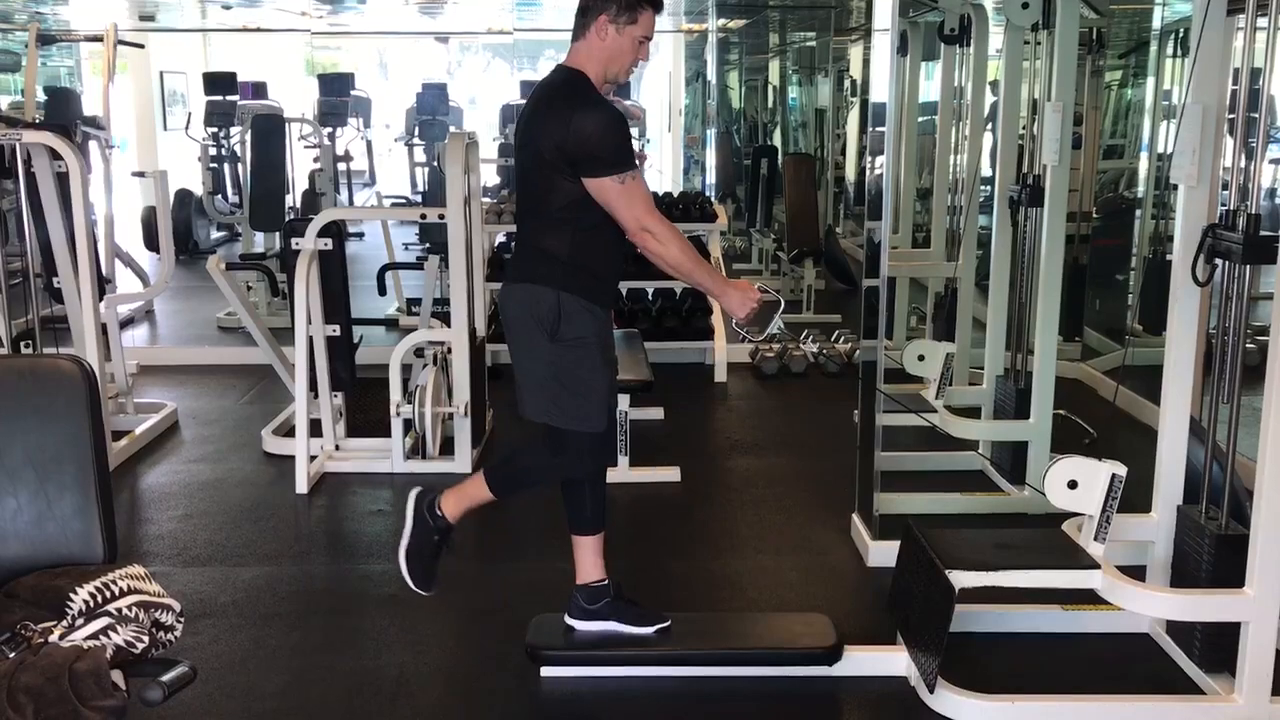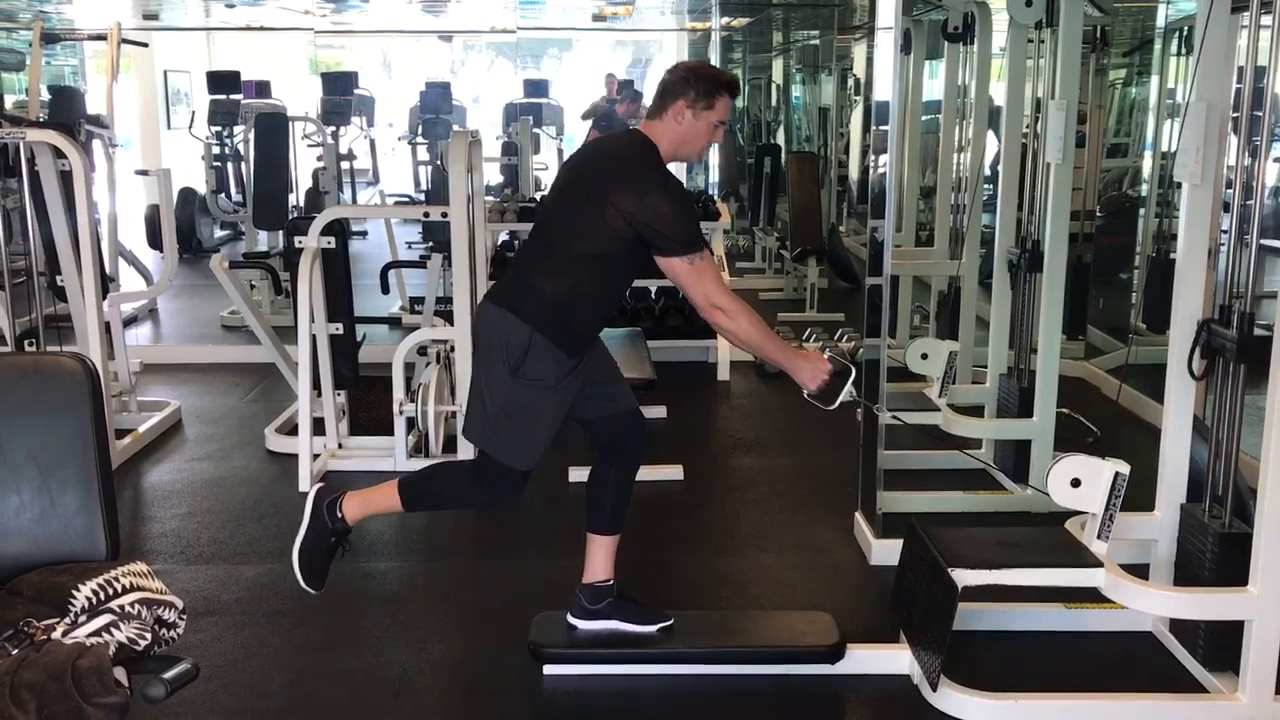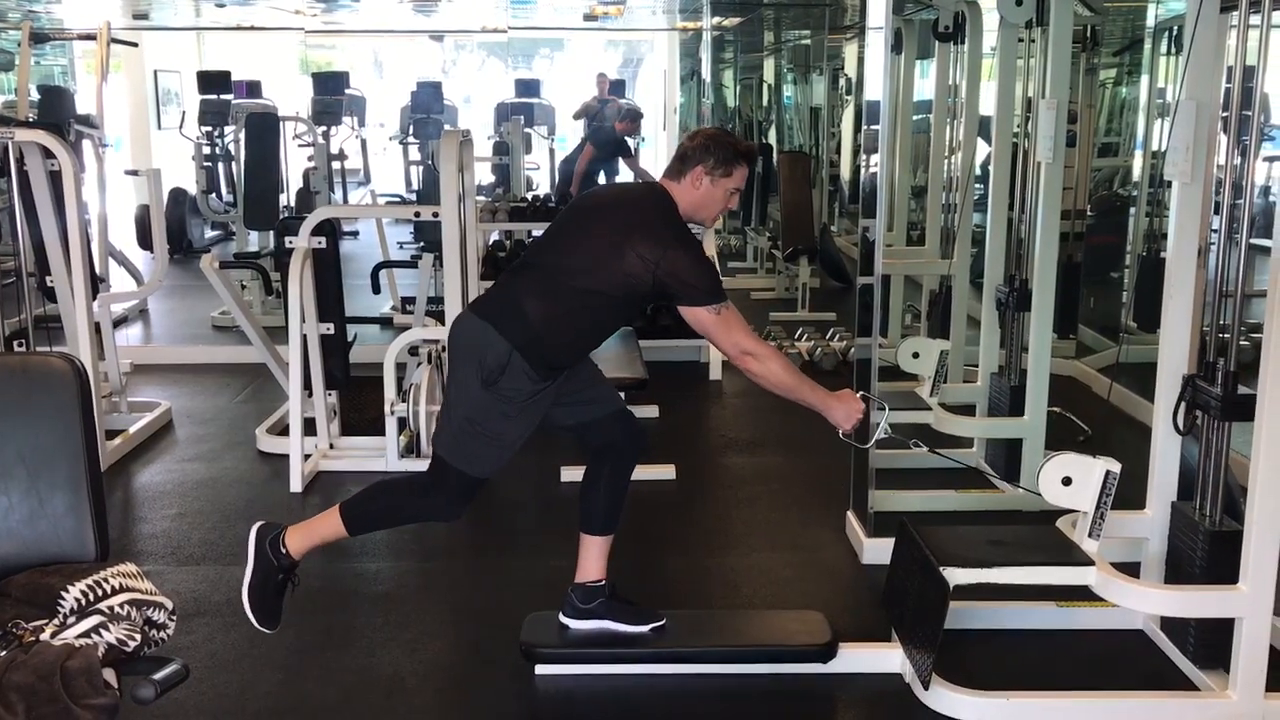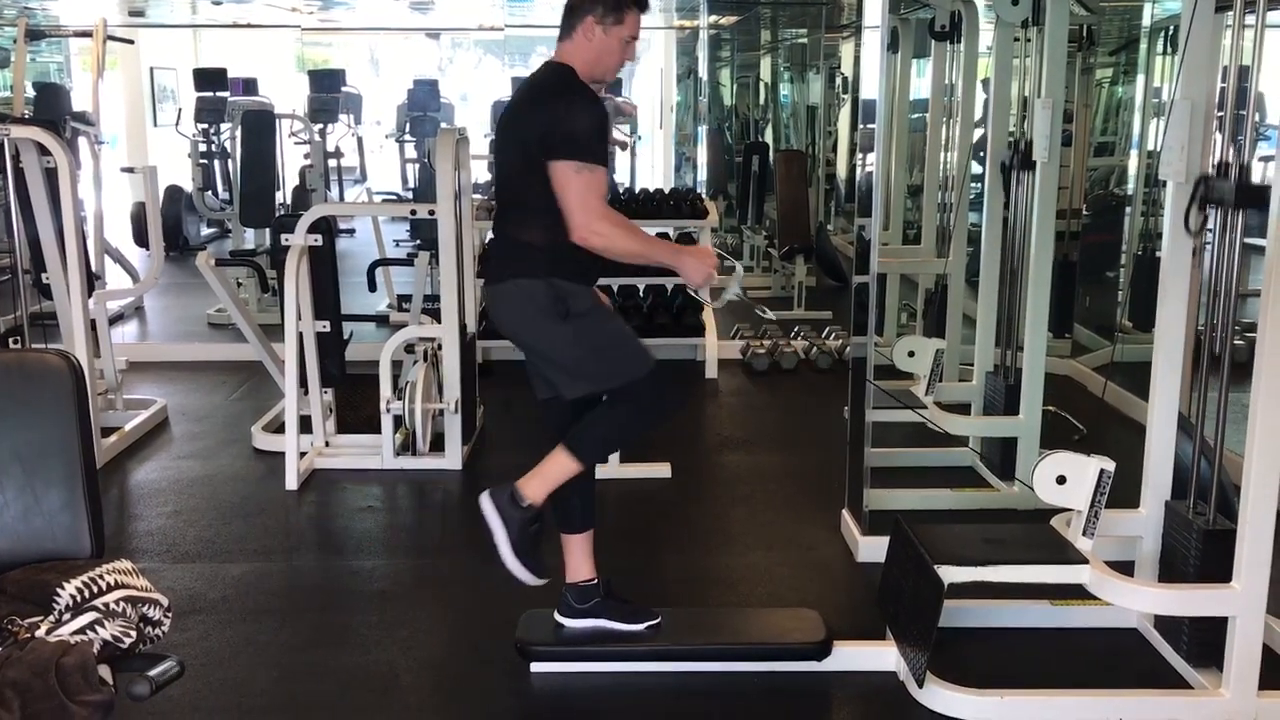
dt=1s
person 1, frame 1
left shoulder: (558, 97)
right shoulder: (586, 114)
right elbow: (643, 227)
right wrist: (723, 291)
left hip: (561, 293)
right hip: (557, 300)
left knee: (587, 440)
right knee: (572, 444)
left ankle: (592, 596)
right ankle: (440, 512)
person 1, frame 2
left shoulder: (610, 153)
right shoulder: (655, 192)
right elbow: (715, 304)
right wrist: (795, 363)
left hip: (554, 328)
right hip: (528, 336)
left knee: (624, 435)
right knee: (497, 479)
left ankle: (596, 595)
right ankle: (339, 511)
person 1, frame 3
left shoulder: (622, 202)
right shoulder: (671, 247)
right elbow: (748, 354)
right wrist: (831, 405)
left hip: (532, 346)
right hip: (503, 355)
left knee: (618, 440)
right knee: (447, 490)
left ankle: (587, 596)
right ankle: (283, 547)
person 1, frame 4
left shoulder: (540, 94)
right shoulder: (574, 105)
right elbow: (589, 226)
left wrist: (587, 290)
right wrist: (679, 259)
left hip: (532, 284)
right hip: (541, 290)
left knee: (581, 427)
right knee: (646, 398)
left ankle: (582, 594)
right ankle: (522, 501)
